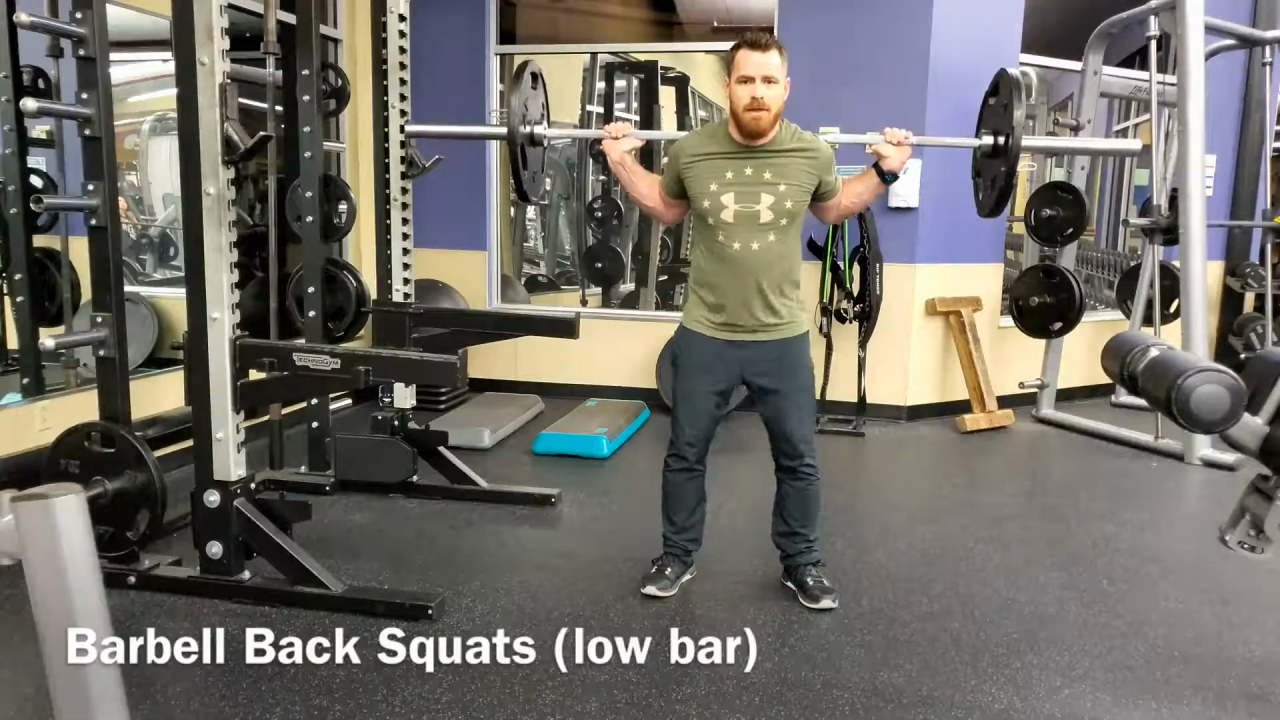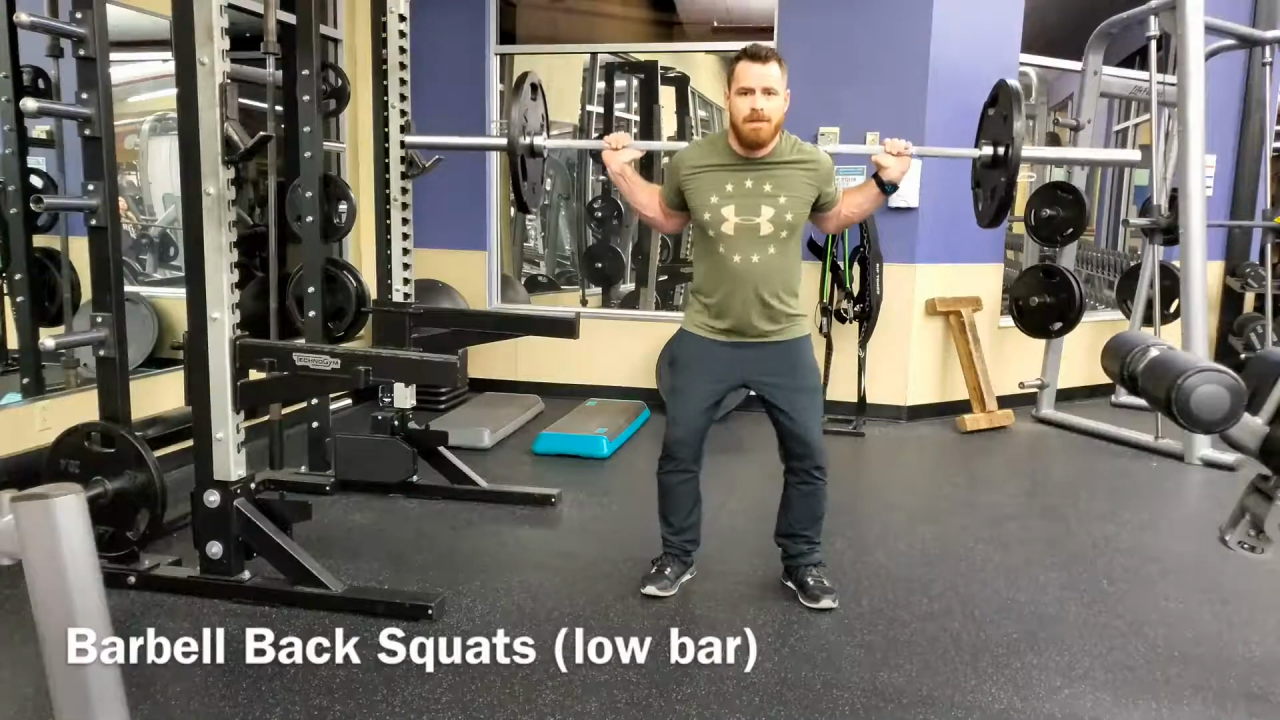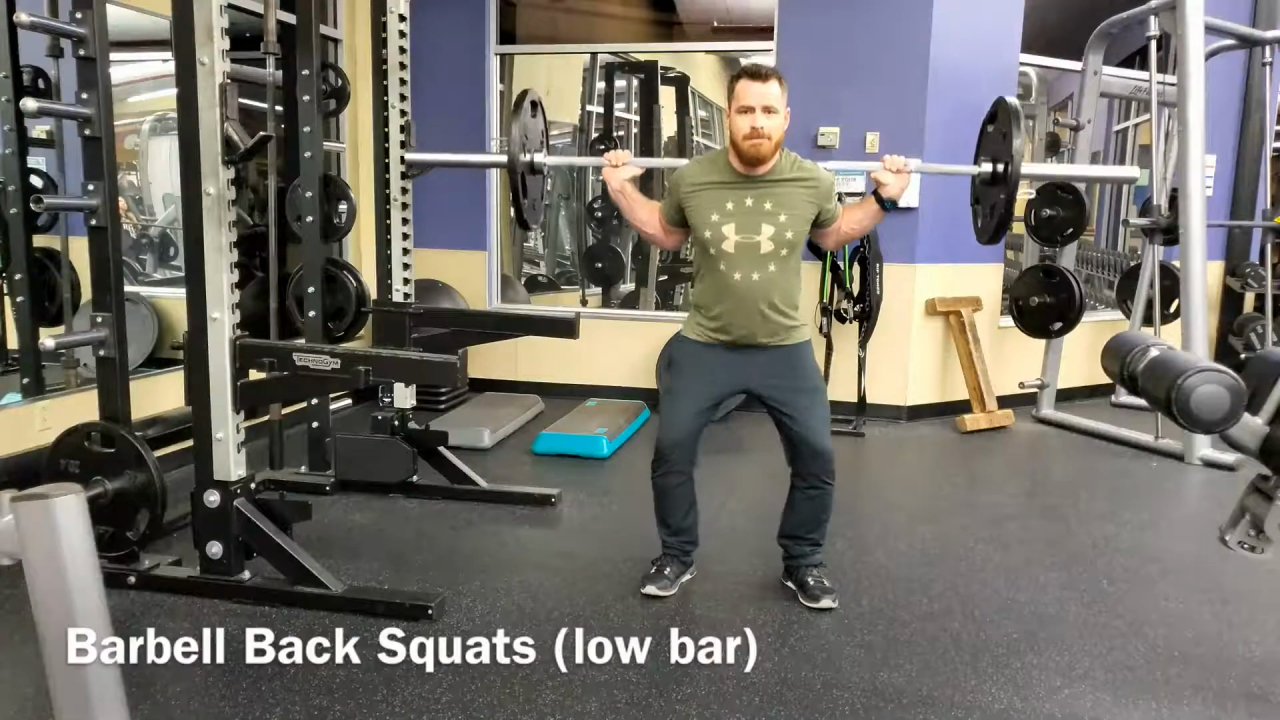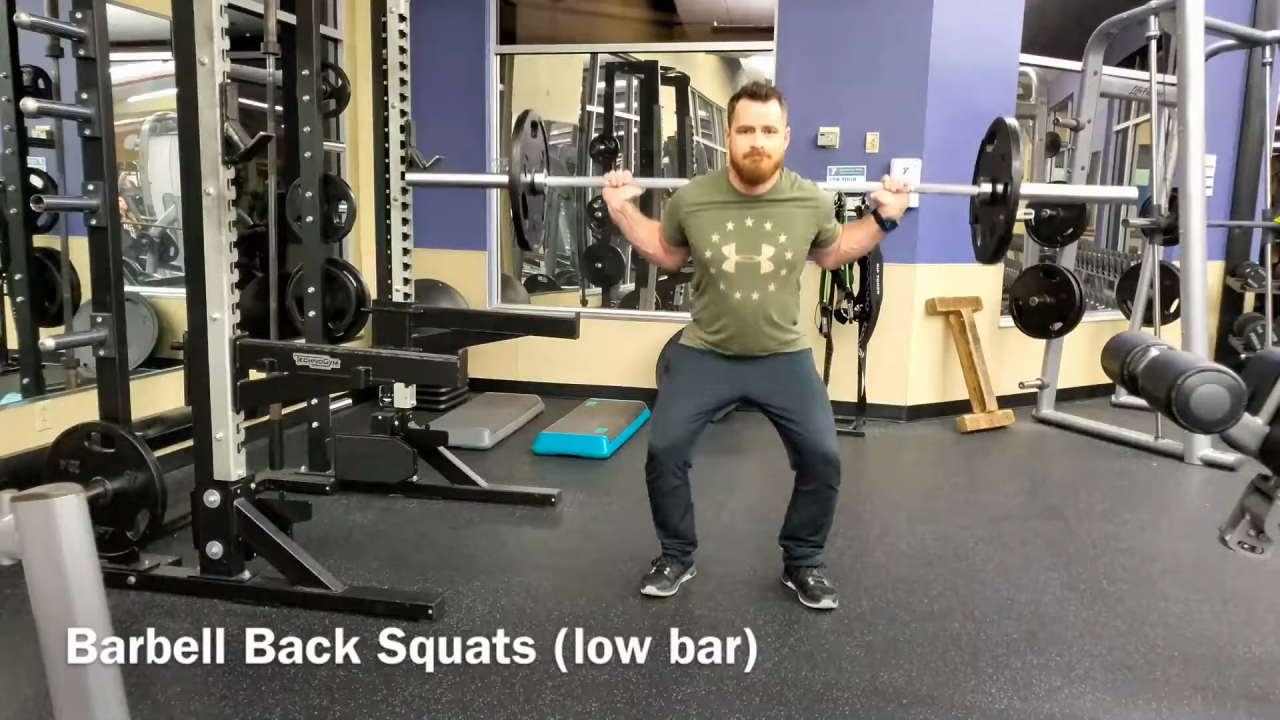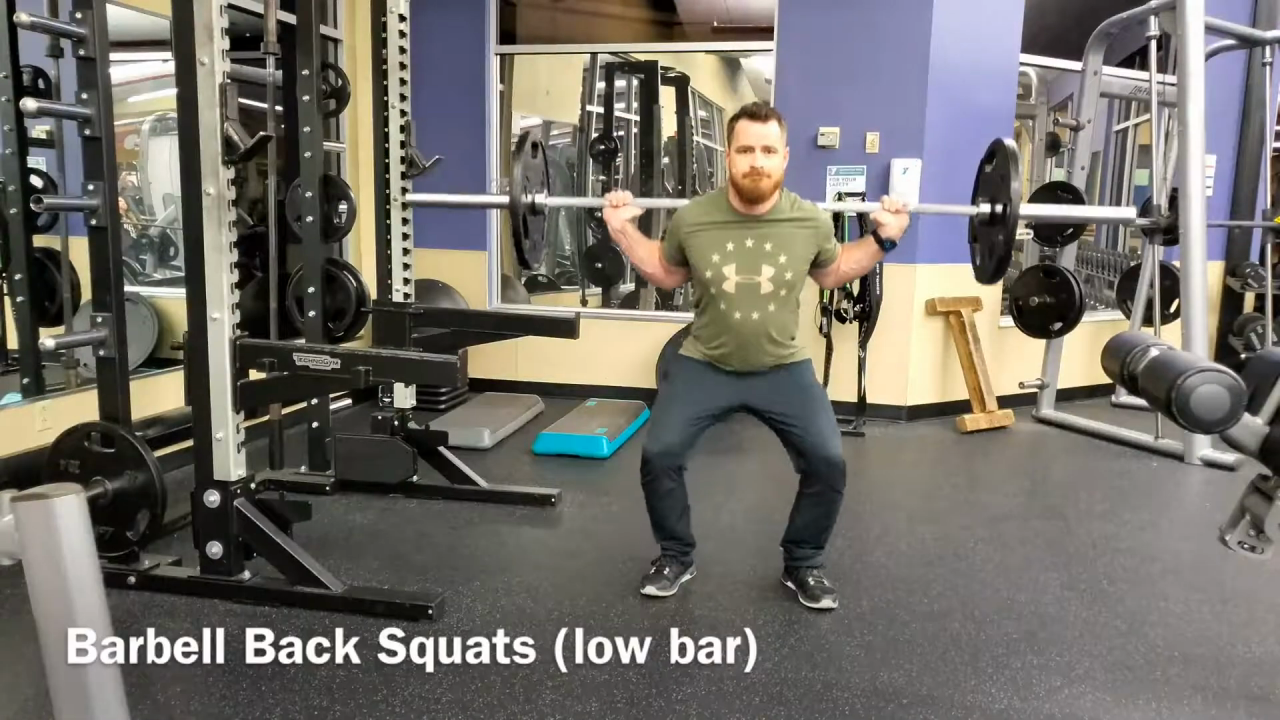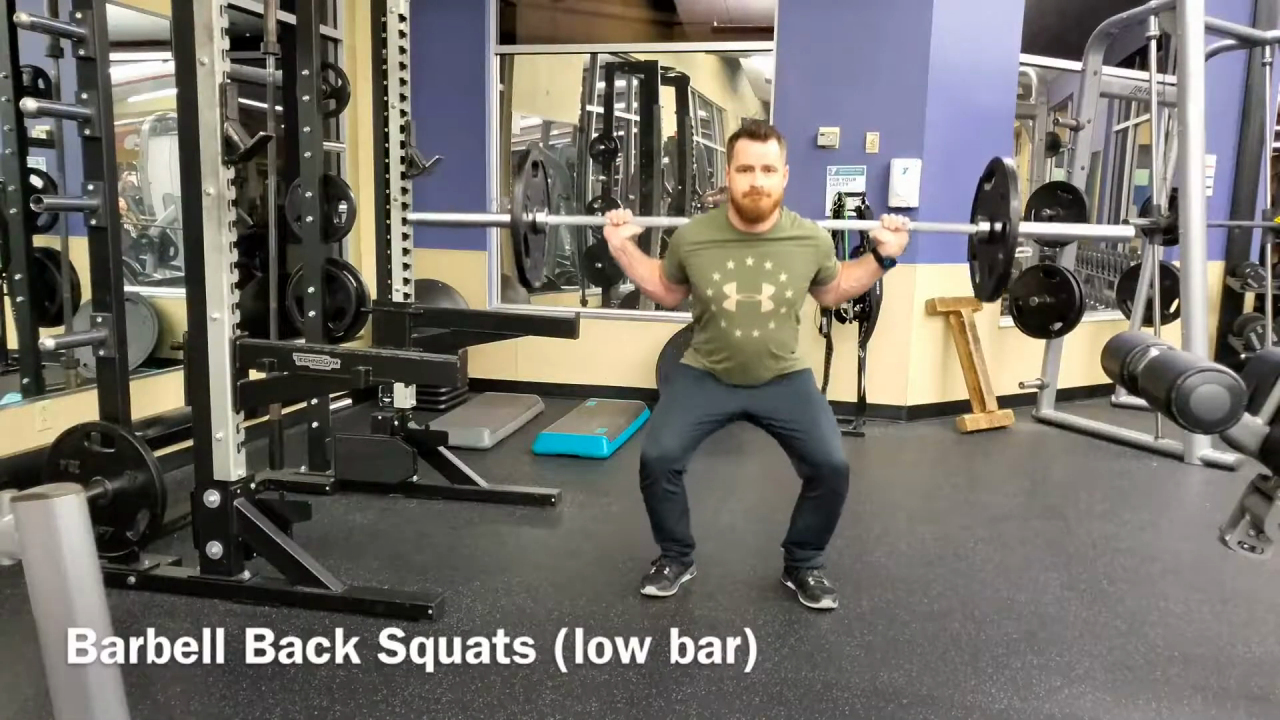
dt=0.1s
person 1, frame 1
left shoulder: (813, 154)
right shoulder: (690, 151)
left elbow: (833, 208)
right elbow: (666, 207)
left wrist: (884, 172)
right wrist: (621, 162)
left hip: (782, 336)
right hip: (706, 334)
left knee: (797, 455)
right knee: (686, 450)
left ankle: (801, 563)
right ankle: (677, 557)
person 1, frame 2
left shoulder: (813, 164)
right shoulder: (691, 161)
left elbow: (833, 217)
right elbow: (667, 217)
left wrist: (884, 182)
right wrist: (622, 173)
left hip: (783, 339)
right hip: (706, 337)
left knee: (807, 456)
right knee: (679, 450)
left ankle: (802, 563)
right ankle: (677, 557)
person 1, frame 3
left shoulder: (813, 182)
right shoulder: (690, 180)
left elbow: (832, 235)
right elbow: (667, 235)
left wrist: (883, 199)
right wrist: (622, 191)
left hip: (783, 346)
right hip: (706, 344)
left knee: (816, 454)
right knee: (671, 447)
left ankle: (802, 564)
right ankle: (676, 557)
person 1, frame 4
left shoulder: (812, 201)
right shoulder: (691, 199)
left elbow: (832, 253)
right elbow: (667, 254)
left wrist: (882, 219)
right wrist: (622, 210)
left hip: (783, 355)
right hip: (705, 352)
left knee: (821, 458)
right knee: (665, 451)
left ankle: (803, 564)
right ankle: (676, 557)
person 1, frame 5
left shoulder: (812, 222)
right shoulder: (691, 219)
left elbow: (832, 273)
right elbow: (668, 275)
left wrist: (882, 240)
right wrist: (623, 230)
left hip: (782, 368)
right hip: (705, 365)
left knee: (828, 462)
right knee: (659, 454)
left ankle: (802, 565)
right ankle: (675, 558)
person 1, frame 6
left shoulder: (812, 240)
right shoulder: (692, 237)
left elbow: (832, 291)
right elbow: (669, 292)
left wrist: (882, 258)
right wrist: (624, 249)
left hip: (783, 378)
right hip: (706, 374)
left knee: (831, 466)
right knee: (658, 459)
left ankle: (803, 564)
right ankle: (675, 558)
